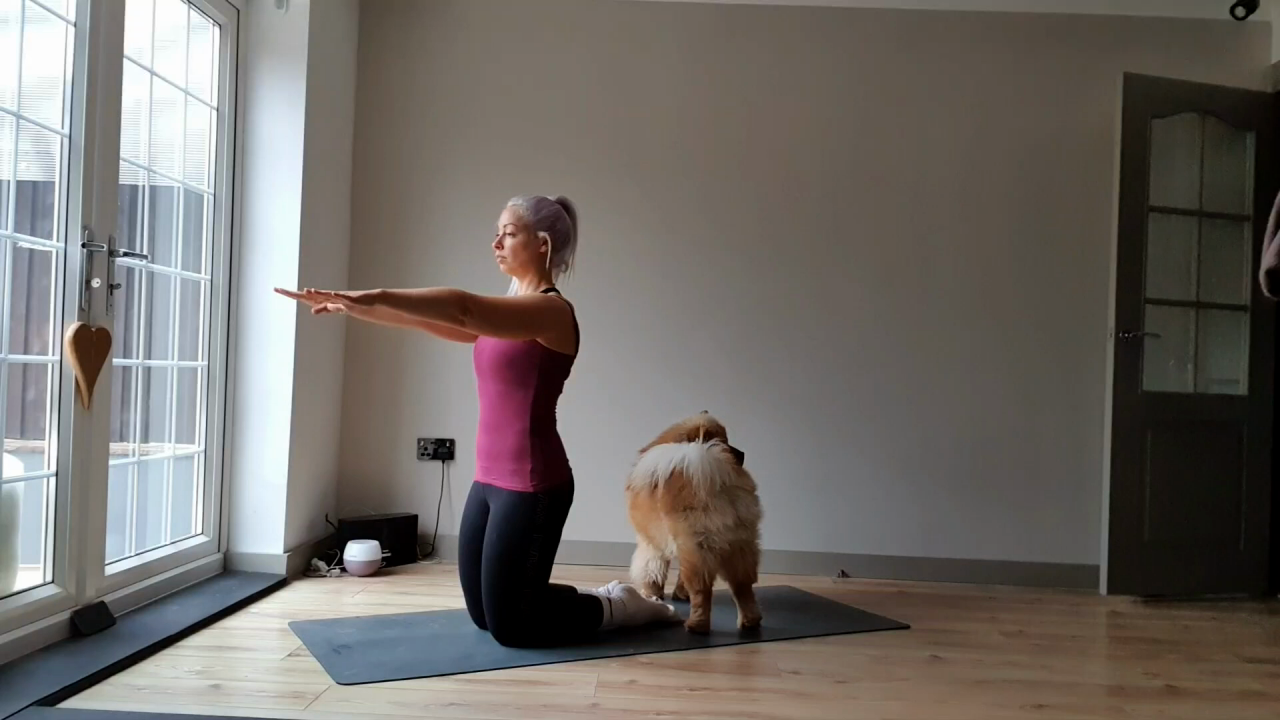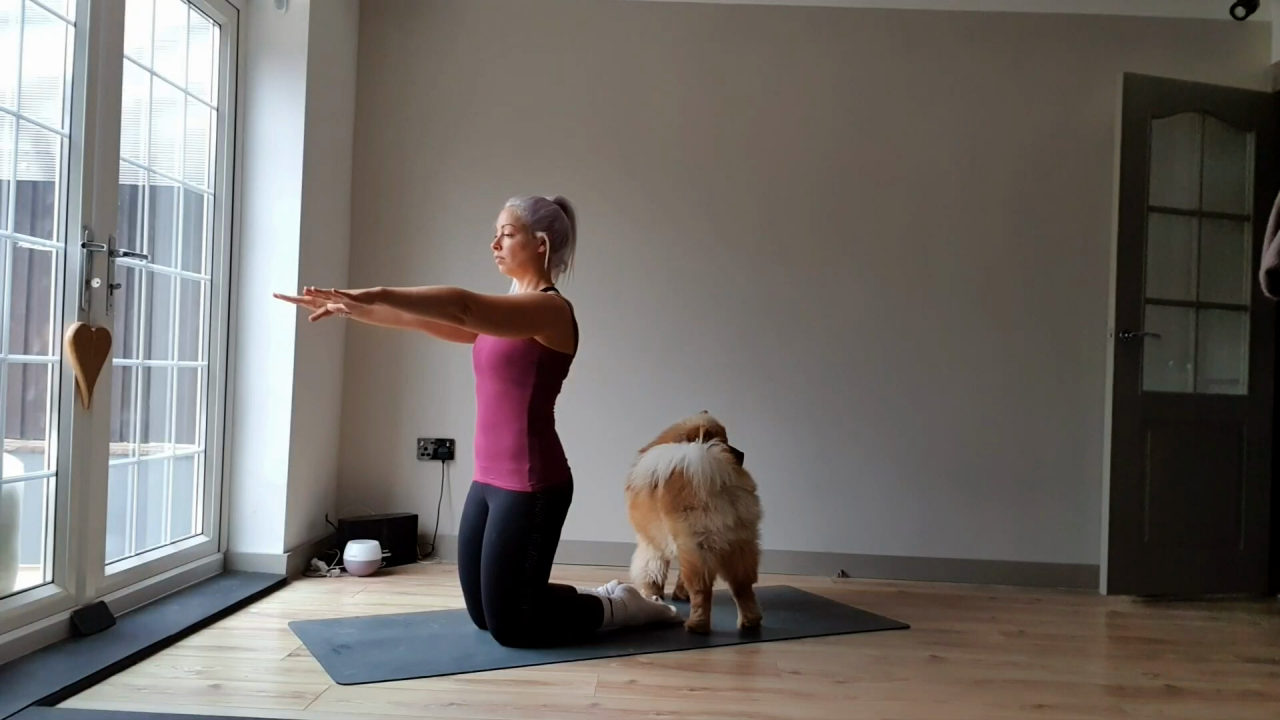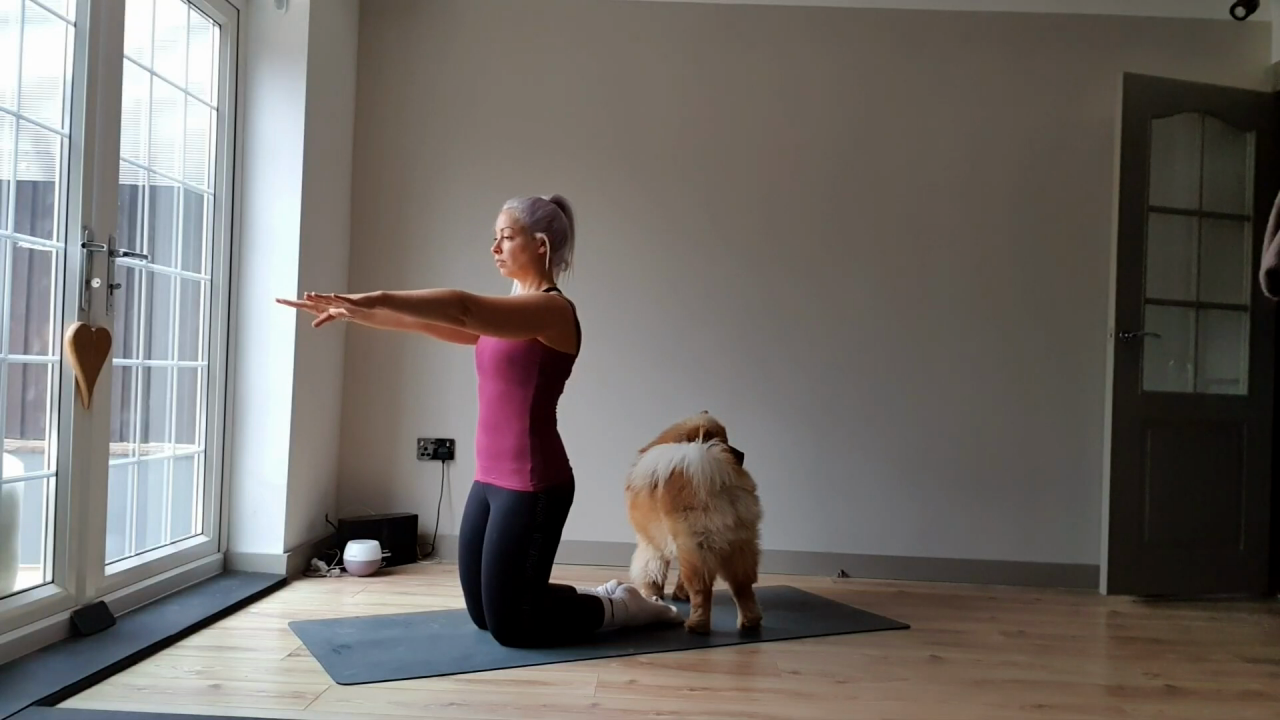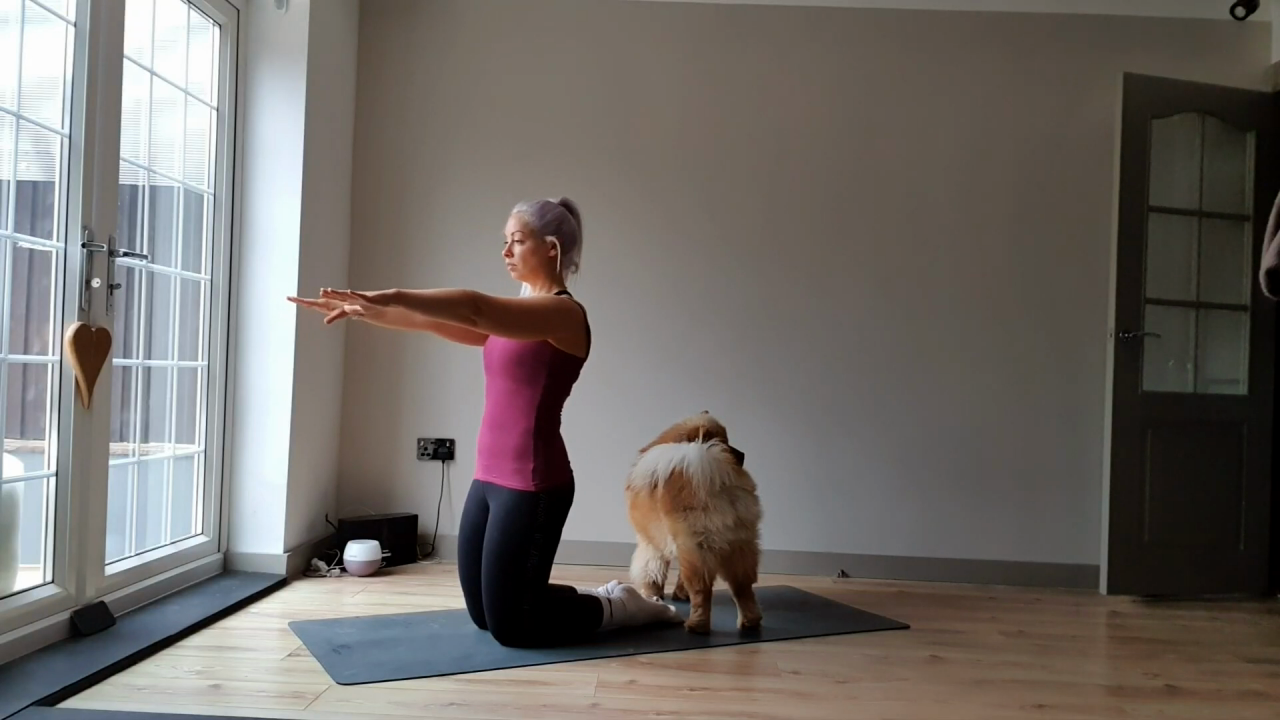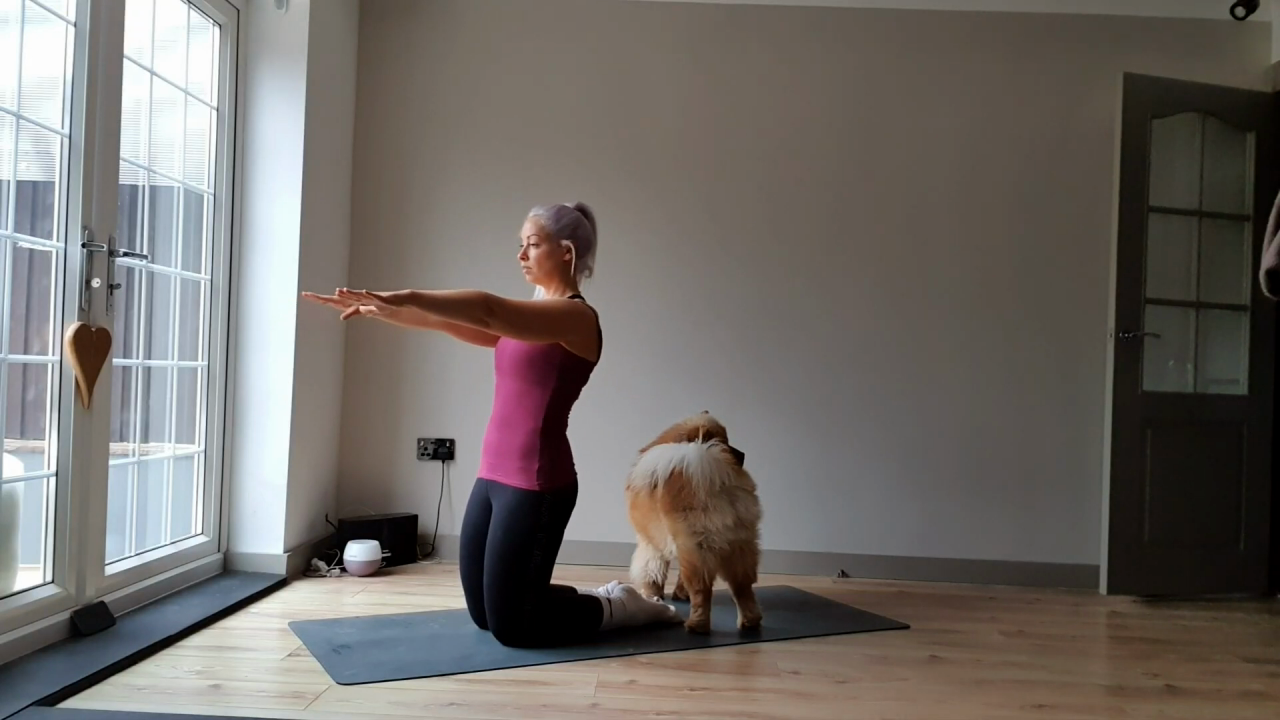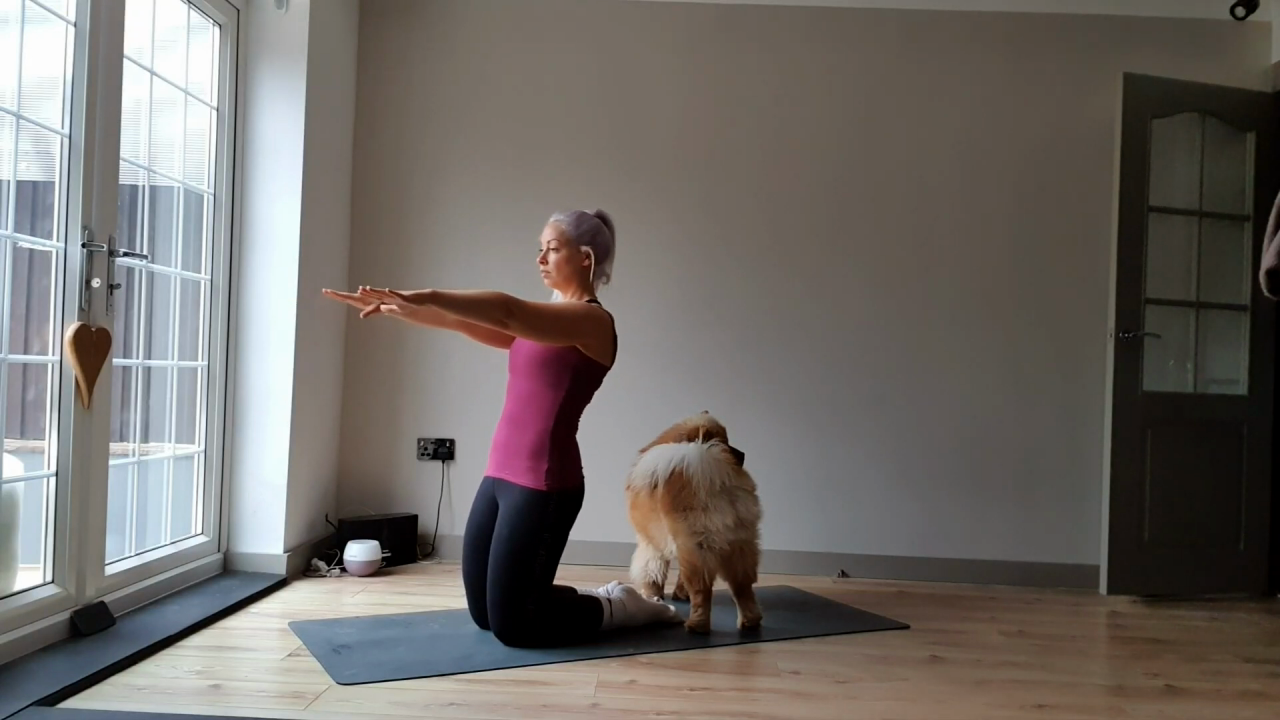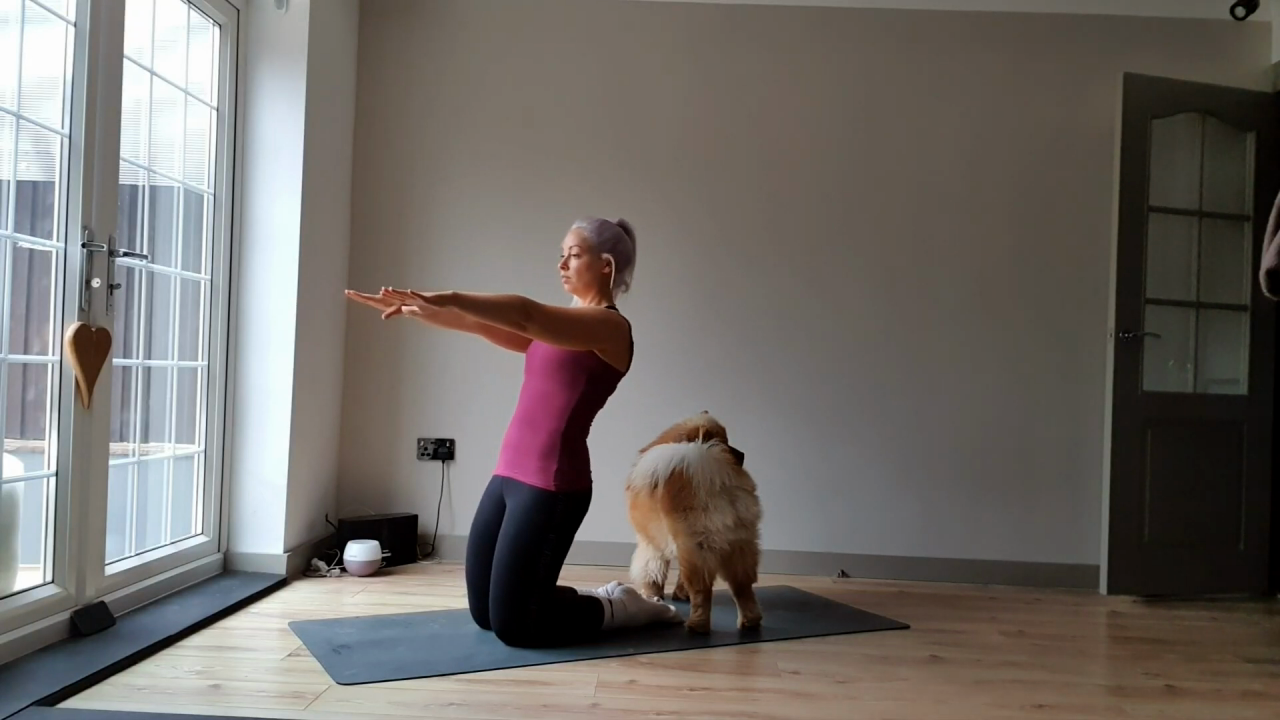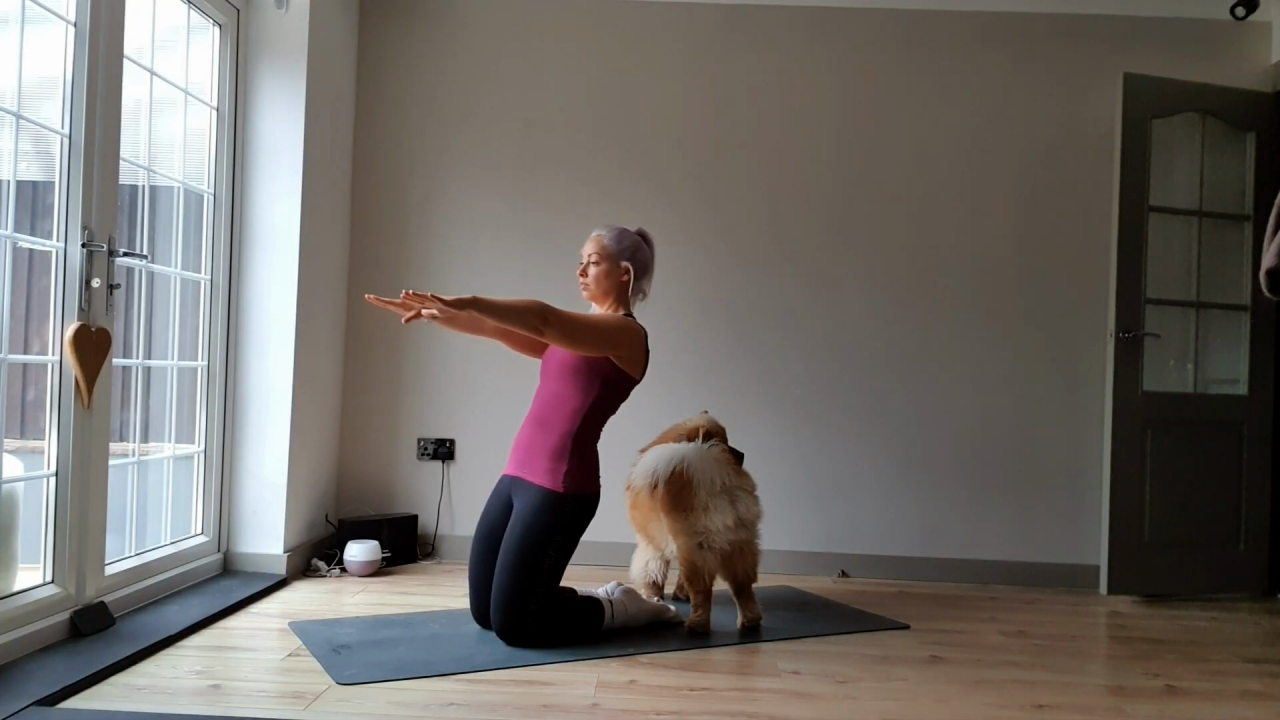
dt=0.4s
person 1, frame 1
left shoulder: (552, 311)
right shoulder: (504, 313)
left elbow: (462, 308)
right elbow: (428, 321)
left wrist: (378, 295)
right wrist: (353, 306)
left hip: (533, 485)
right hip: (492, 480)
left knee: (510, 624)
right knee: (483, 613)
left ankle: (620, 607)
right ankle: (602, 597)
person 1, frame 2
left shoulder: (551, 311)
right shoulder: (503, 315)
left elbow: (462, 306)
right elbow: (425, 320)
left wrist: (378, 293)
right wrist: (349, 307)
left hip: (531, 485)
right hip: (490, 481)
left knee: (510, 625)
right knee: (483, 613)
left ankle: (619, 606)
right ankle: (600, 596)
person 1, frame 3
left shoulder: (553, 310)
right shoulder: (505, 316)
left elbow: (463, 308)
right elbow: (427, 322)
left wrist: (377, 298)
right wrist: (351, 311)
left hip: (533, 485)
right hip: (492, 479)
left knee: (510, 625)
right knee: (483, 612)
left ankle: (619, 606)
right ankle: (600, 596)
person 1, frame 4
left shoulder: (564, 314)
right shoulder: (513, 317)
left elbow: (474, 308)
right elbow: (437, 322)
left wrist: (391, 295)
right wrist: (363, 310)
left hip: (534, 485)
right hip: (491, 479)
left knee: (510, 625)
right knee: (484, 613)
left ankle: (620, 607)
right ankle: (602, 597)
person 1, frame 5
left shoulder: (577, 318)
right shoulder: (525, 319)
left elbow: (487, 310)
right elbow: (449, 322)
left wrist: (407, 296)
right wrist: (377, 308)
left hip: (537, 485)
right hip: (495, 478)
left knee: (511, 625)
right knee: (483, 613)
left ankle: (620, 607)
right ankle: (602, 597)
person 1, frame 6
left shoulder: (593, 322)
right shoulder: (540, 324)
left elbow: (505, 311)
right elbow: (464, 322)
left wrist: (426, 296)
right wrist: (393, 306)
left hip: (544, 485)
right hip: (501, 476)
left knee: (512, 625)
right knee: (484, 612)
left ankle: (620, 608)
right ankle: (601, 598)
person 1, frame 7
left shoulder: (610, 327)
right shoulder: (557, 328)
left elbow: (525, 314)
right elbow: (482, 325)
left wrist: (449, 297)
right wrist: (414, 309)
left hip: (552, 484)
right hip: (510, 475)
left knee: (513, 624)
right knee: (483, 611)
left ankle: (621, 608)
right ankle: (601, 598)
person 1, frame 8
left shoulder: (627, 334)
right shoulder: (573, 335)
left elbow: (543, 319)
right elbow: (498, 330)
left wrist: (468, 302)
right wrist: (431, 312)
left hip: (561, 485)
right hip: (519, 476)
left knee: (513, 623)
right knee: (484, 612)
left ankle: (621, 609)
right ankle: (602, 599)
